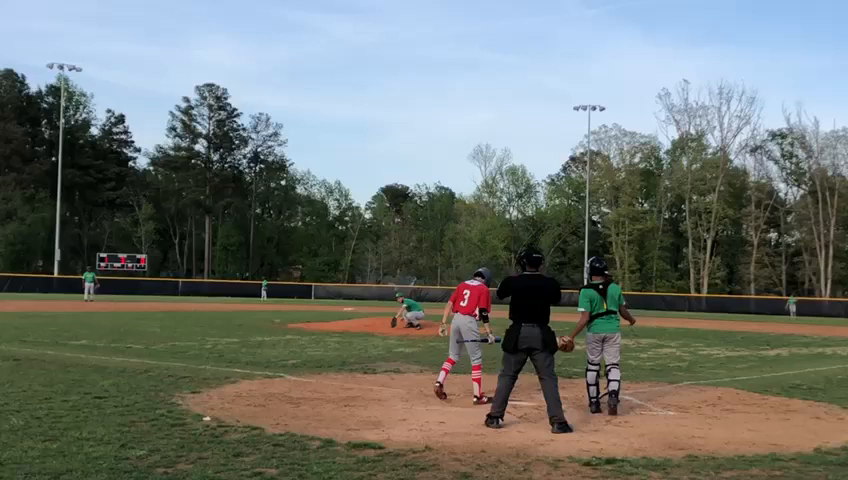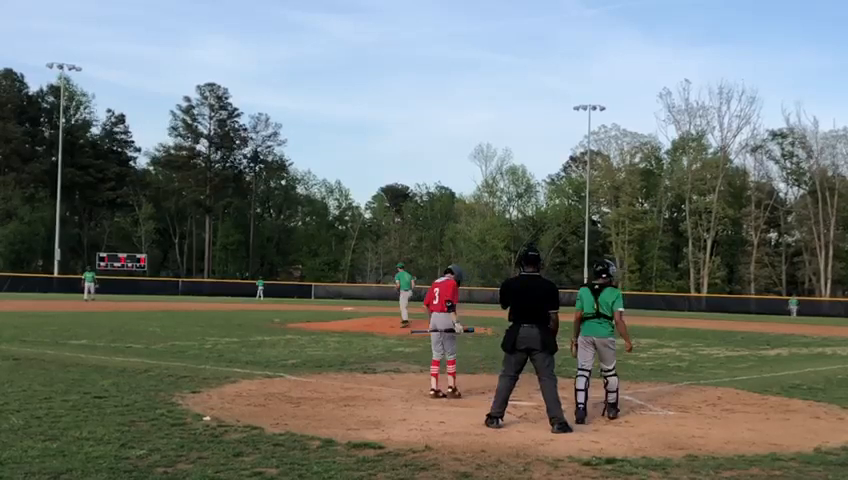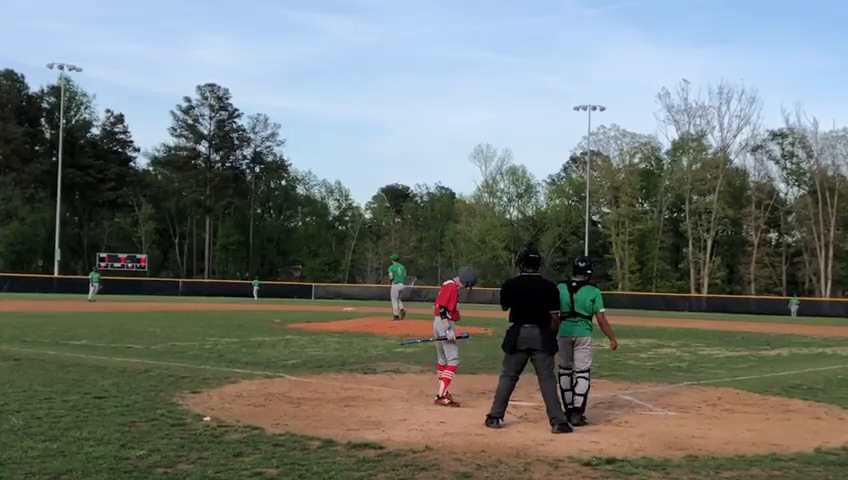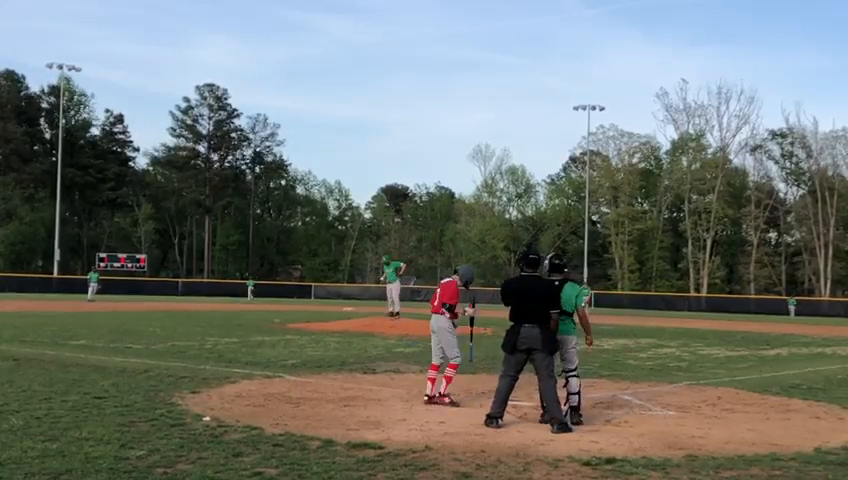
dt=1s
person 1, frame 1
left shoulder: (512, 282)
right shoulder: (550, 283)
left elbow: (499, 295)
right elbow: (556, 300)
left hip: (517, 333)
right hip: (541, 334)
left knee: (507, 375)
right knee: (548, 378)
left ankle: (495, 417)
right ankle: (557, 421)
person 1, frame 2
left shoulder: (510, 284)
right shoulder: (549, 286)
left elbow: (503, 305)
right elbow: (554, 318)
right wrist: (551, 338)
left hip: (517, 334)
right hip: (540, 335)
left knee: (507, 376)
right knee: (547, 379)
left ankle: (495, 417)
right ankle: (557, 422)
person 1, frame 3
left shoulder: (510, 285)
right shoulder: (549, 287)
left elbow: (504, 307)
right elbow: (554, 318)
right wrist: (551, 338)
left hip: (518, 334)
right hip: (541, 335)
left knee: (508, 376)
right knee: (548, 379)
left ankle: (495, 417)
right ankle: (558, 422)
person 1, frame 4
left shoulder: (510, 284)
right shoulder: (548, 286)
right elbow: (554, 317)
right wrist: (550, 337)
left hip: (518, 334)
right hip: (541, 335)
left knee: (507, 376)
right knee: (547, 379)
left ankle: (494, 417)
right ankle: (557, 421)
person 2, frame 1
left shoulder: (586, 291)
right shoulder: (615, 287)
left elbow: (585, 318)
right elbow: (623, 311)
left wrist: (572, 336)
right wrist: (632, 319)
left hip: (594, 332)
right hip: (613, 331)
left knee: (593, 366)
right knee: (613, 365)
left ankle: (594, 403)
right ankle: (613, 396)
person 2, frame 2
left shoulder: (583, 291)
right shoulder: (614, 292)
left elbow: (577, 317)
right elbow: (618, 320)
left wrist: (575, 337)
right wrist: (627, 340)
left hip: (586, 334)
right hip: (605, 335)
left knee: (583, 371)
right knee: (609, 371)
left ankle: (581, 409)
right ankle: (612, 408)
person 2, frame 3
left shoulder: (561, 287)
right shoulder: (593, 291)
right elbow: (601, 319)
right wrist: (612, 338)
left hip: (564, 333)
right hip: (583, 334)
left knee: (565, 370)
right knee: (583, 373)
left ankle: (568, 409)
right ankle: (577, 413)
person 2, frame 4
right shoulder: (574, 287)
right elbow: (582, 315)
right wrist: (588, 333)
right hip: (567, 333)
right knee: (571, 372)
left ankle: (547, 412)
right ankle: (575, 413)
person 3, frame 1
left shoulder: (462, 285)
right shoulder: (484, 289)
left elbow: (449, 304)
right elbow: (483, 313)
left wrist: (443, 323)
right wrist: (489, 332)
left hip: (456, 320)
right hip: (469, 322)
left knee: (453, 355)
right knee: (476, 359)
left ankle: (440, 382)
right ankle: (478, 396)
person 3, frame 2
left shoulder: (435, 284)
right shoulder: (452, 283)
left elbow: (426, 305)
right elbow: (449, 304)
right wrist: (456, 323)
left hip: (434, 318)
right hip: (445, 319)
left knee: (436, 355)
right knee: (451, 355)
left ankle: (434, 389)
right ankle: (451, 388)
person 3, frame 3
left shoulder: (446, 285)
right shoulder: (452, 287)
right elbow: (443, 309)
right wrist: (449, 330)
left hip: (438, 324)
right hip: (445, 325)
left knee: (443, 360)
right knee: (453, 360)
left ankle: (442, 390)
right ankle: (441, 396)
person 3, frame 4
left shoulder: (443, 283)
right shoulder: (452, 285)
left elbow: (433, 304)
right elbow: (448, 306)
right wrist: (465, 311)
left hip: (435, 321)
right hip: (444, 323)
left knee: (437, 359)
right knee: (455, 358)
left ankle: (429, 395)
right ankle: (443, 394)
